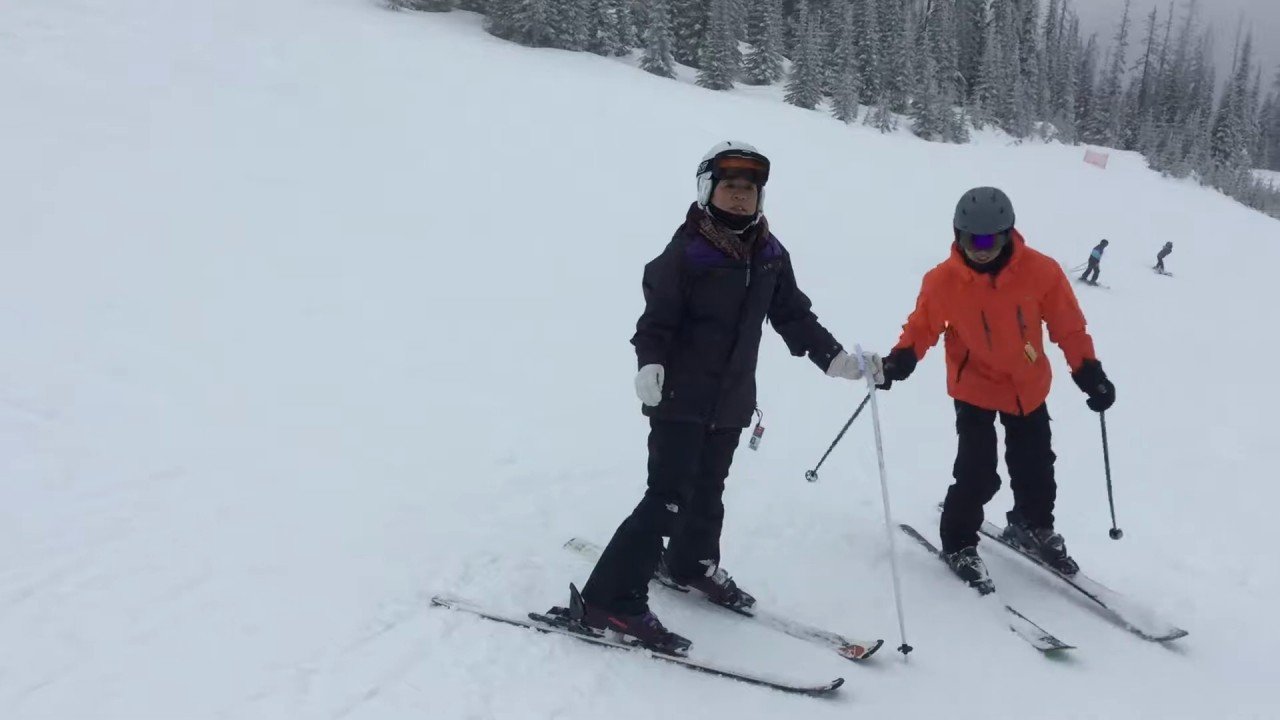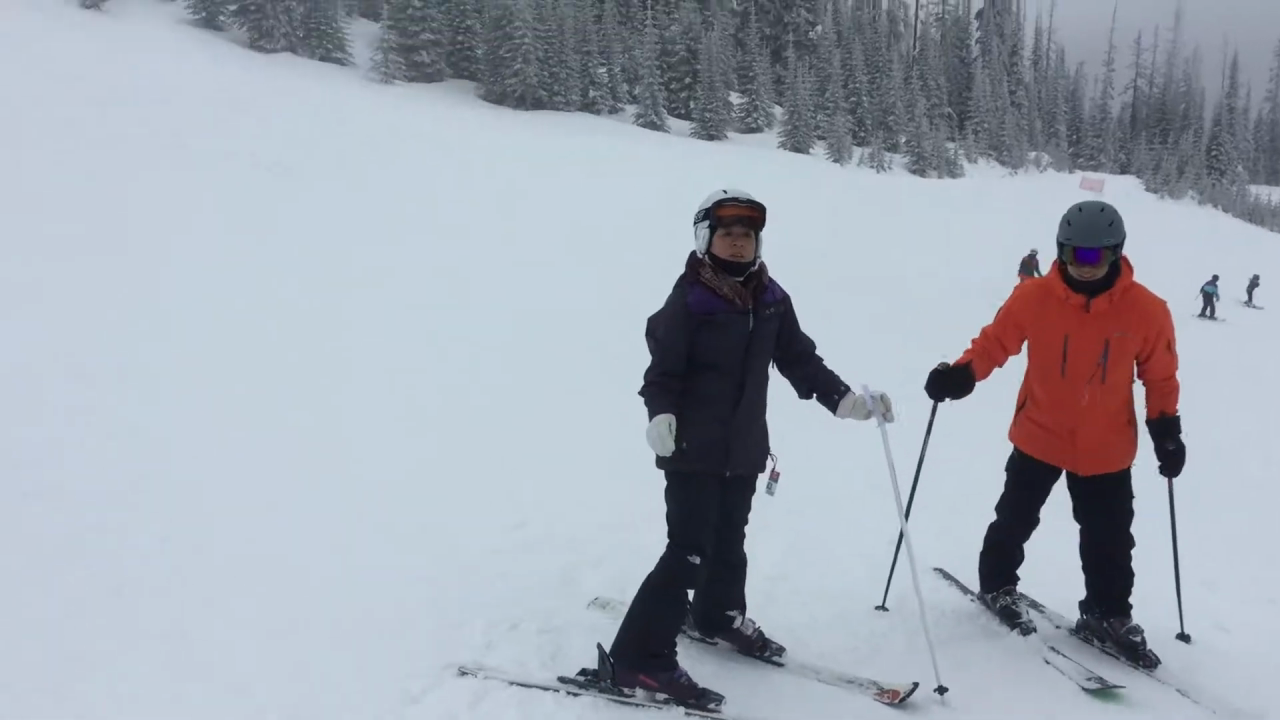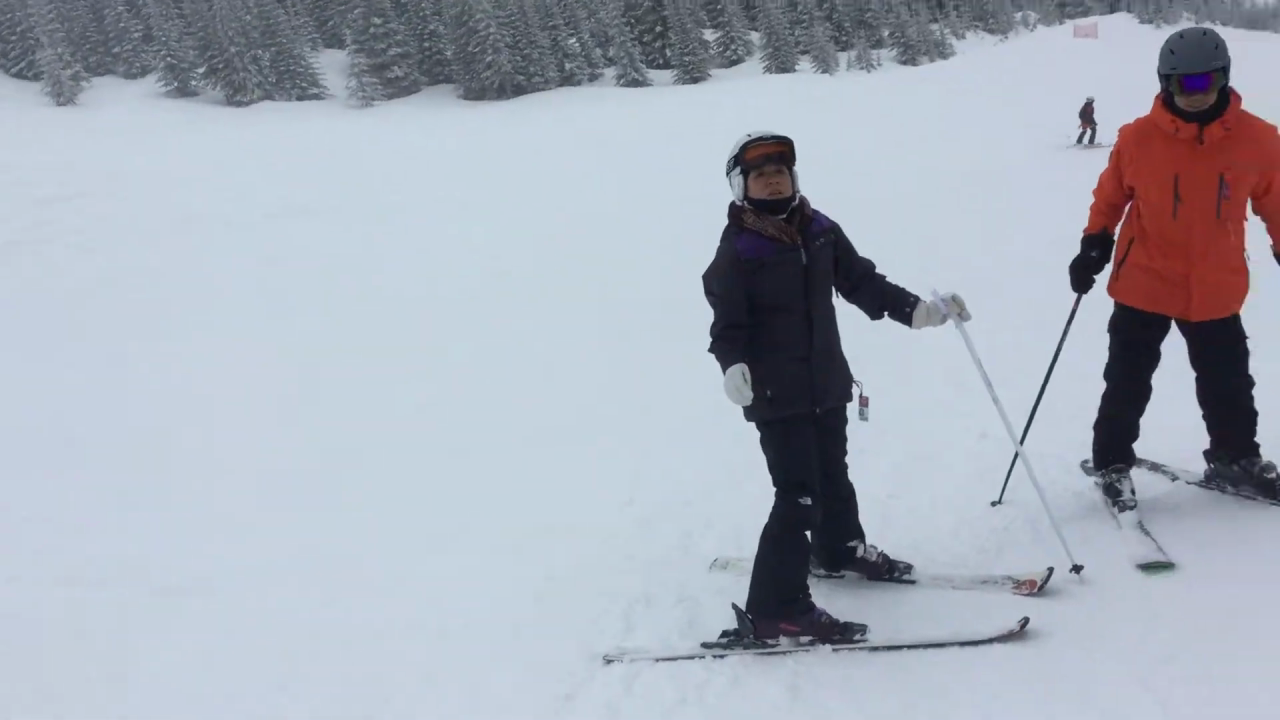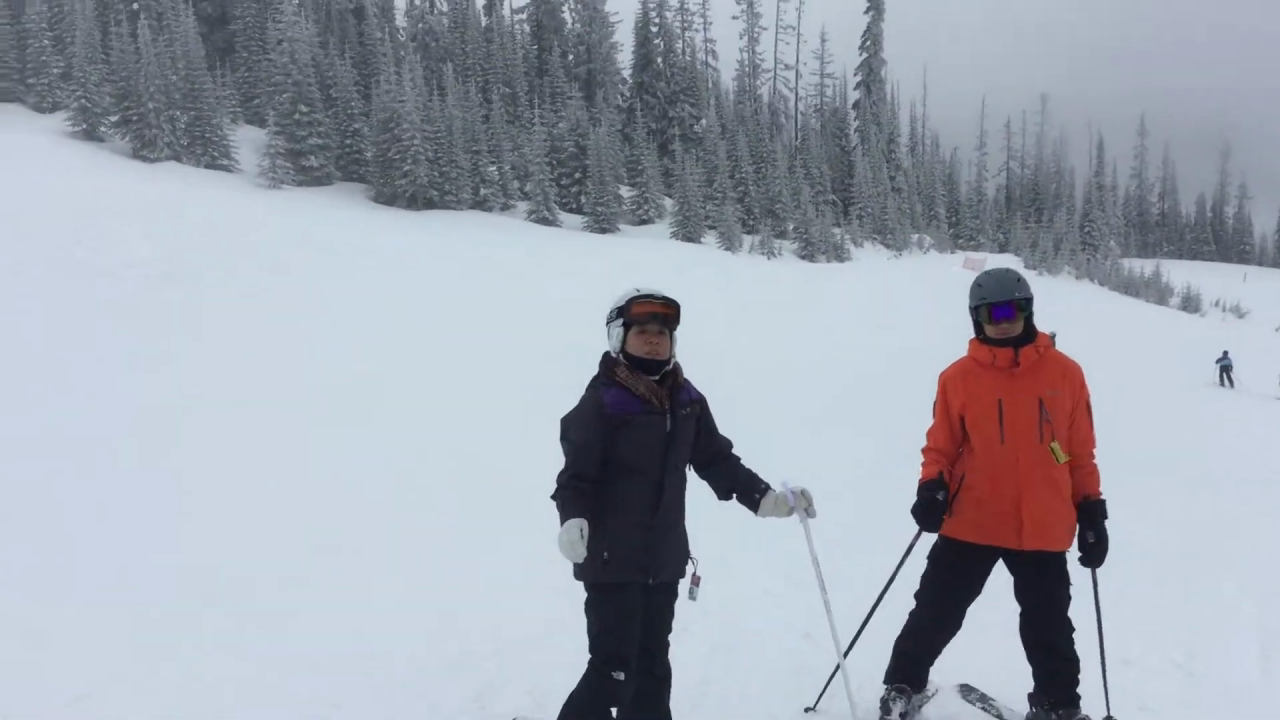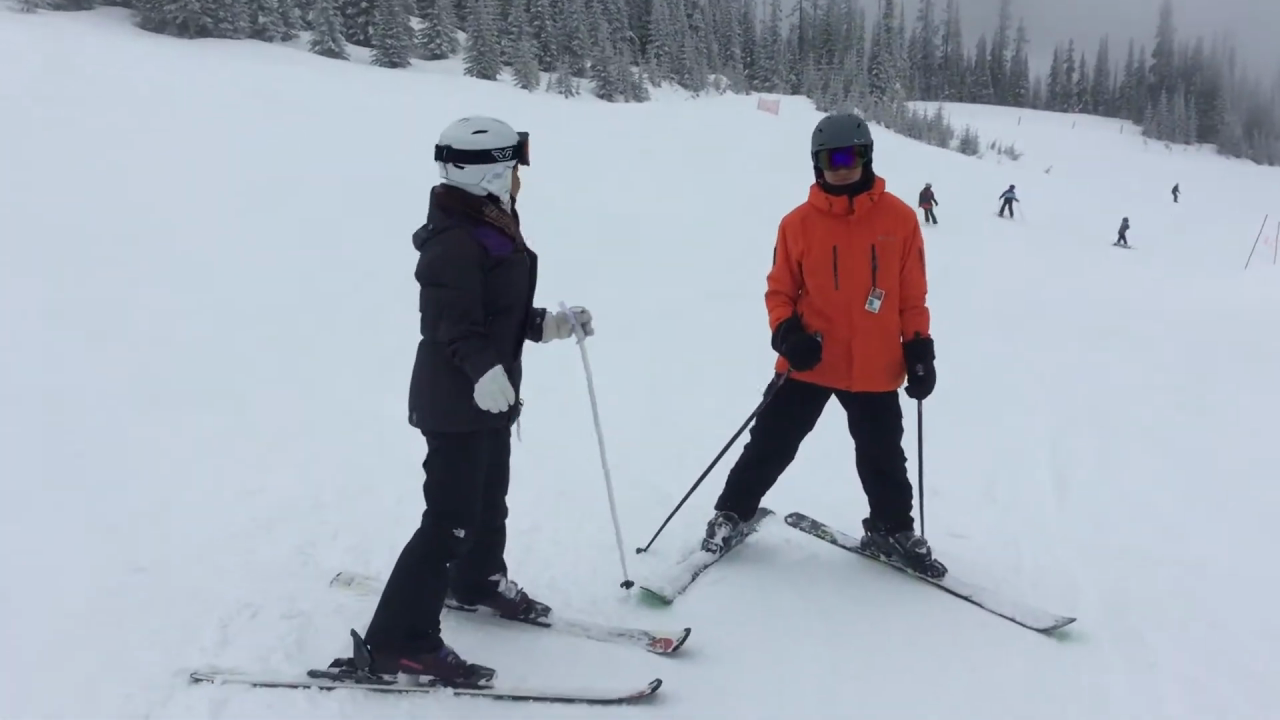
dt=0.7s
person 1, frame 1
left shoulder: (770, 255)
right shoulder: (686, 251)
left elbow: (794, 317)
right elbow: (656, 319)
left wrist: (838, 359)
right wrist: (650, 364)
left hip: (730, 401)
right hip: (680, 398)
left knee: (708, 491)
right knee: (668, 499)
left ankle: (693, 563)
right ankle: (611, 600)
person 1, frame 2
left shoulder: (771, 300)
right shoulder: (688, 300)
left elbow: (800, 359)
right elbow: (663, 369)
left wrist: (845, 399)
right wrist: (661, 414)
left hip: (743, 447)
right hip: (692, 447)
left knee: (728, 541)
right knee: (689, 553)
left ankle: (720, 614)
right ankle: (640, 658)
person 1, frame 3
left shoulder: (819, 230)
right shoulder: (737, 249)
left elbow: (862, 281)
right elbow: (727, 323)
left wrist: (918, 309)
right wrist: (734, 366)
left hip: (826, 381)
right hip: (776, 392)
left knee: (833, 475)
right knee: (798, 494)
left ankle: (842, 547)
right ankle: (776, 606)
person 1, frame 4
left shoulder: (686, 400)
right shoulder: (602, 401)
left elbow: (717, 460)
right elbow: (577, 476)
left wrist: (766, 498)
right wrist: (574, 521)
left hip: (664, 556)
right hip: (610, 557)
left knee: (653, 661)
right knee: (612, 669)
person 1, frame 5
left shoulder: (492, 231)
right shoulder: (455, 243)
right elbow: (456, 324)
left wrist: (547, 323)
right wrist: (482, 373)
left hip: (489, 395)
right hip: (457, 400)
left knee: (488, 499)
right knee: (450, 517)
left ankle: (478, 580)
right ankle: (399, 639)
person 2, frame 1
left shoulder: (1043, 272)
right shoulder: (942, 280)
left elbow: (1067, 323)
right elbow: (922, 328)
left wrist: (1090, 371)
right wrist: (900, 358)
left hip: (1028, 386)
right hip: (975, 385)
left knee: (1035, 464)
right knee: (977, 472)
left ankle: (1031, 525)
right ankle: (959, 544)
person 2, frame 2
left shoulder: (1147, 310)
right shoulder: (1033, 297)
left elbow: (1160, 375)
right elbow: (994, 343)
left wrist: (1165, 428)
right wrist: (960, 375)
left hip: (1106, 447)
right hip: (1039, 436)
left knee: (1110, 538)
right knee: (1015, 519)
left ankle: (1108, 613)
right ankle: (997, 586)
person 2, frame 3
right shoulder: (1139, 138)
right elbow: (1111, 195)
right wrist: (1096, 242)
left hip: (1217, 292)
right hip: (1144, 288)
left knee: (1226, 385)
right knee: (1127, 384)
left ankle: (1234, 457)
right ankle: (1112, 463)
person 2, frame 4
left shoulder: (1064, 373)
right shoulder: (958, 378)
left elbow: (1081, 451)
right elbow: (941, 447)
left wrist: (1090, 512)
right wrist: (932, 490)
left hip: (1043, 529)
right hip: (972, 523)
left knee: (1049, 627)
right knee: (937, 611)
person 2, frame 5
left shoulder: (898, 218)
right shoulder: (797, 223)
left elbow: (912, 293)
right elbow: (780, 289)
left wrist: (919, 347)
right wrist: (786, 332)
left hip: (875, 367)
right hip: (809, 361)
left knee: (883, 456)
right knee: (770, 445)
left ankle: (891, 528)
right ankle: (732, 513)
